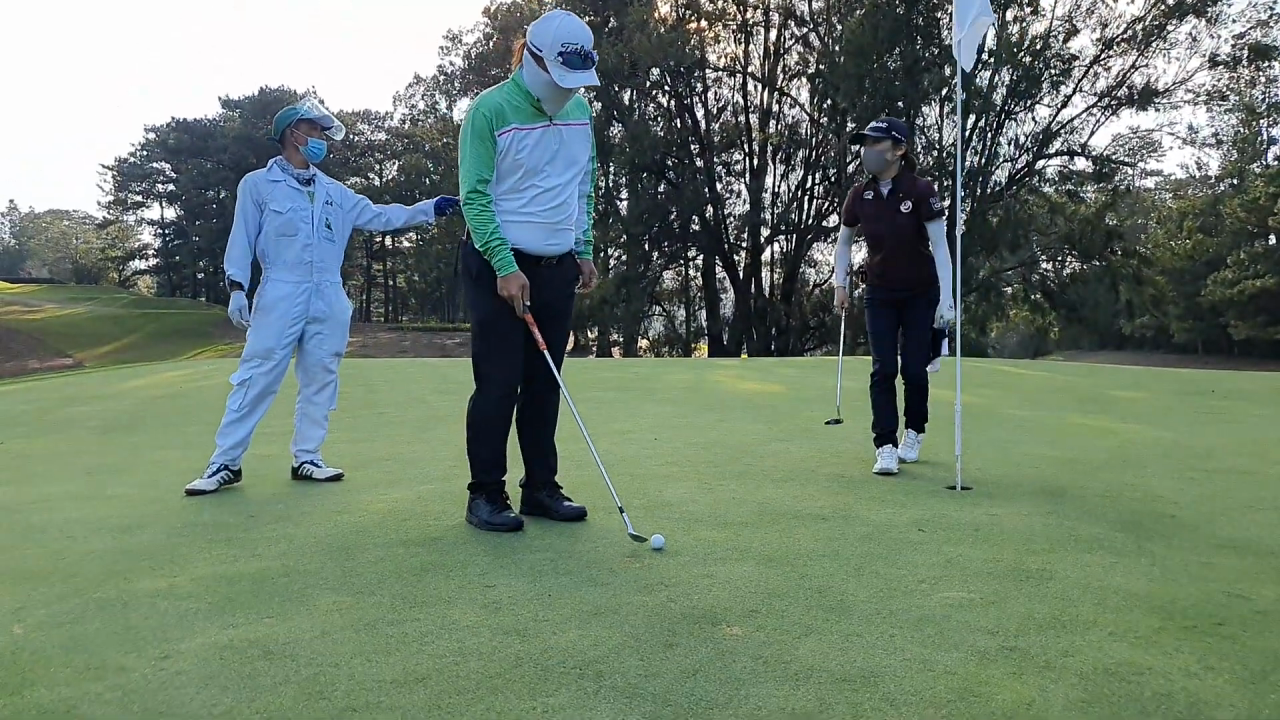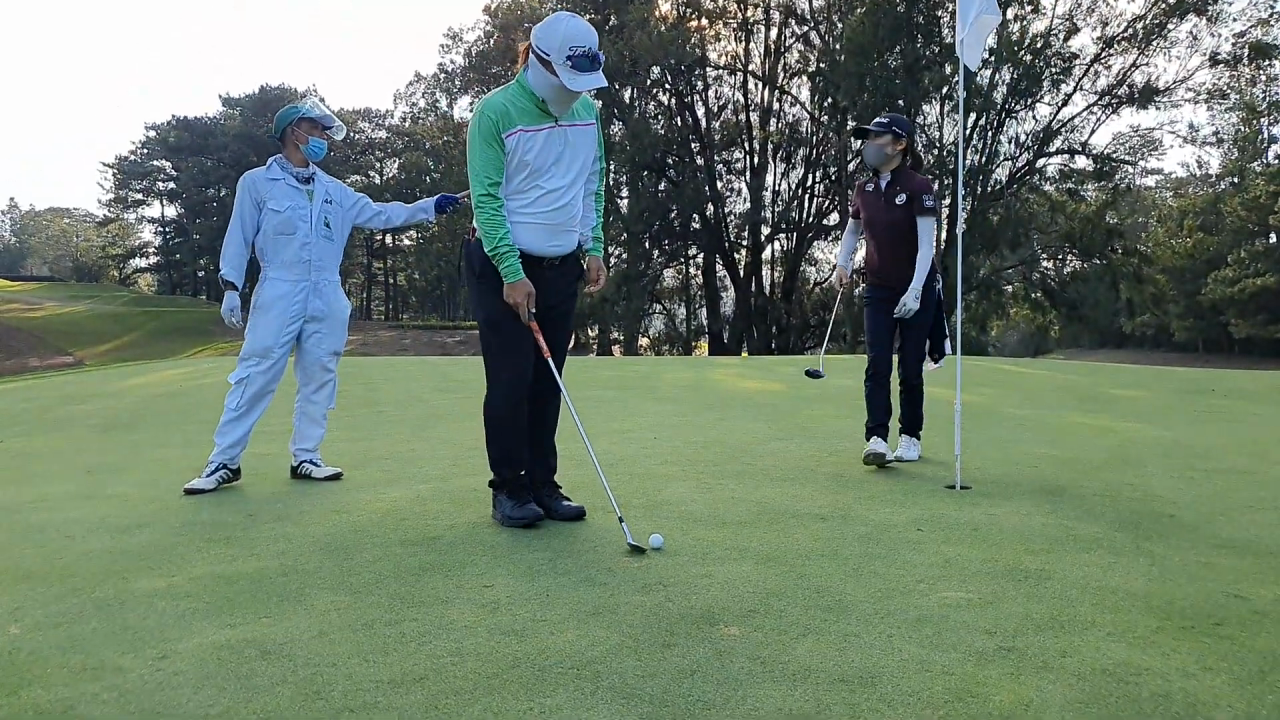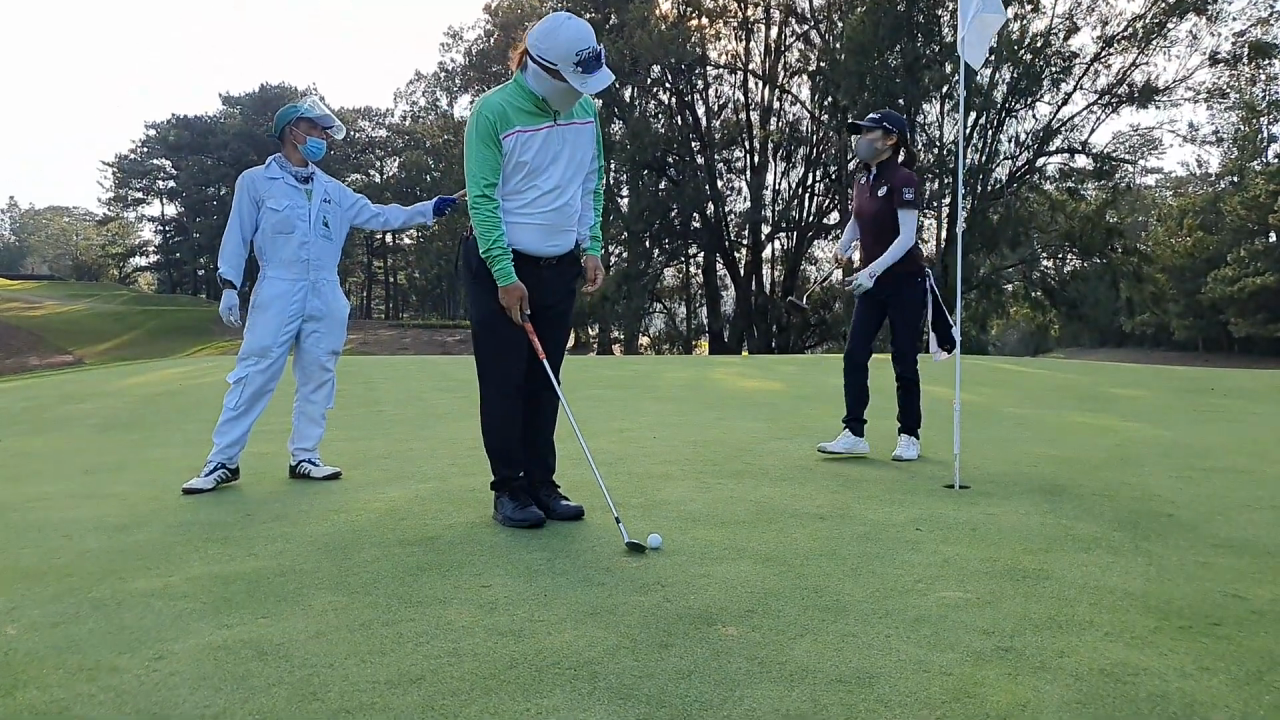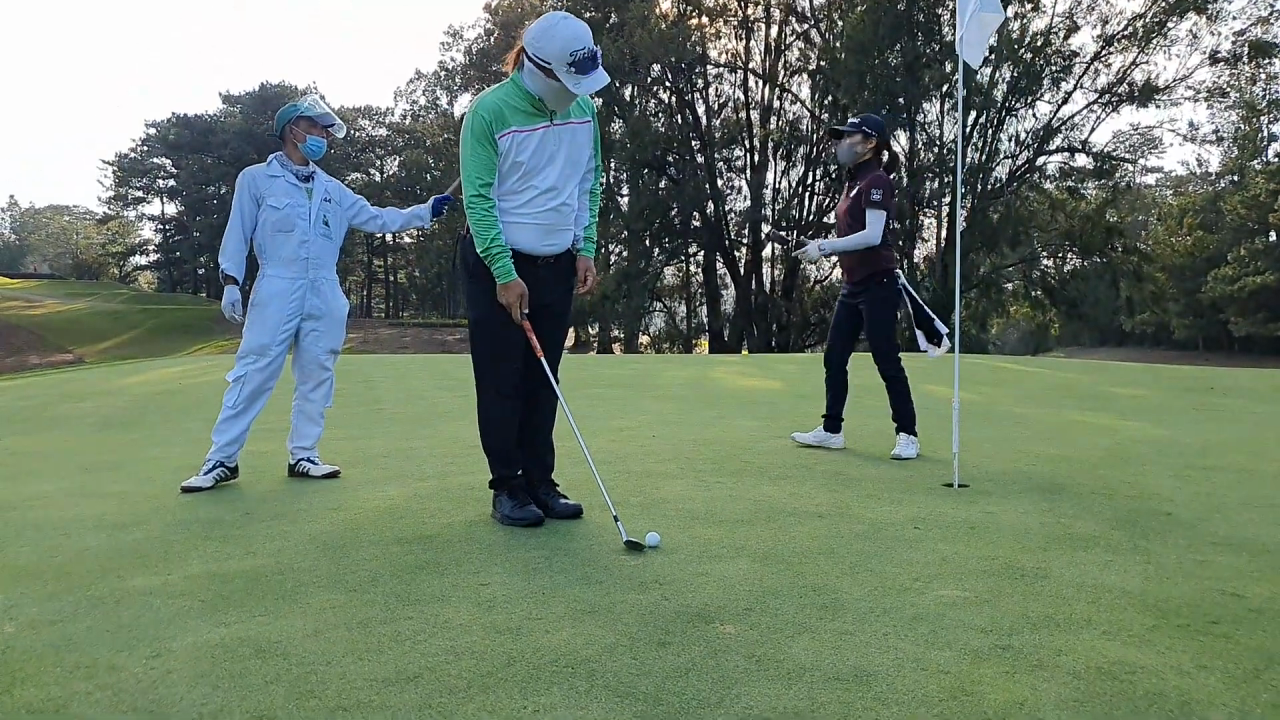
dt=0.2s
person 1, frame 1
left shoulder: (580, 110)
right shoulder: (490, 109)
right elbow: (475, 195)
left wrist: (585, 248)
right wrist: (505, 267)
left hip: (557, 265)
right hip: (498, 265)
left knee: (545, 381)
right knee: (499, 379)
left ankle: (540, 487)
right ankle: (485, 493)
person 1, frame 2
left shoulder: (586, 111)
right shoulder: (496, 111)
left elbow: (592, 185)
right elbow: (486, 198)
left wrist: (593, 247)
right wrist: (512, 273)
left hip: (561, 265)
right hip: (503, 265)
left knee: (547, 381)
right knee: (512, 377)
left ankle: (541, 484)
right ankle: (509, 487)
person 1, frame 3
left shoulder: (584, 109)
right shoulder: (493, 111)
left elbow: (591, 183)
right elbow: (482, 198)
left wrist: (591, 246)
right wrist: (505, 275)
left hip: (559, 264)
right hip: (500, 265)
left knee: (544, 381)
right knee: (503, 380)
left ankle: (540, 483)
right ankle: (509, 489)
person 1, frame 4
left shoulder: (583, 108)
right shoulder: (489, 110)
left elbow: (589, 182)
right elbow: (478, 197)
left wrist: (585, 248)
right wrist: (504, 273)
left hip: (556, 262)
right hip: (498, 263)
left knee: (542, 379)
right knee: (501, 379)
left ankle: (539, 482)
right ankle: (507, 488)
person 2, frame 1
left shoulder: (335, 191)
right shoulder: (258, 183)
left elbow: (380, 217)
right elbow: (241, 239)
left wrist: (429, 209)
right wrist: (237, 288)
left hip: (328, 298)
right hip: (280, 294)
left knee: (321, 379)
right knee: (257, 376)
left ankle: (307, 458)
right ankle: (225, 463)
person 2, frame 2
left shoulder: (334, 189)
right shoulder: (256, 182)
left elbow: (380, 215)
right elbow: (238, 238)
left wrist: (429, 206)
right wrist: (231, 288)
left hip: (327, 296)
right hip: (279, 293)
left knee: (319, 377)
right knee: (255, 374)
left ankle: (305, 457)
right ankle: (223, 462)
person 2, frame 3
left shoulder: (332, 189)
right shoulder: (255, 180)
left elbow: (378, 216)
right elbow: (237, 237)
left wrist: (428, 209)
right wrist: (229, 286)
left hip: (326, 295)
right hip: (277, 292)
left knee: (318, 376)
right knee: (255, 373)
left ankle: (304, 457)
right ankle: (222, 461)
person 2, frame 4
left shoulder: (332, 189)
right shoulder: (255, 178)
left elbow: (376, 219)
right elbow: (237, 234)
left wrist: (425, 211)
right wrist: (231, 282)
left hip: (325, 294)
right hip: (276, 290)
left knee: (317, 374)
right knee: (254, 371)
left ankle: (303, 456)
right ankle: (221, 460)
person 3, frame 1
left shoulder: (921, 191)
right shoulder: (860, 195)
left elbow: (940, 246)
right elbow: (844, 241)
left wrist: (946, 298)
right wrist: (840, 283)
left hip: (920, 293)
right hip: (880, 292)
left knee: (915, 368)
right knee: (883, 369)
left ankle: (914, 433)
right ankle: (886, 446)
person 3, frame 2
left shoulder: (918, 186)
right shoulder: (865, 188)
left elbow: (927, 245)
right elbow: (854, 229)
left wrist: (915, 290)
right wrist: (843, 262)
left hip: (913, 290)
right hip: (878, 290)
left knee: (910, 368)
right knee: (877, 364)
left ankle: (910, 437)
right ankle: (877, 439)
person 3, frame 3
left shoulder: (903, 179)
right shoulder: (862, 180)
left elbow: (907, 237)
left wrist: (873, 269)
right wrist: (843, 246)
left hip: (904, 282)
right hip: (871, 285)
left knee: (904, 361)
right knee: (854, 356)
left ankle: (909, 436)
right ankle: (855, 435)
person 3, frame 4
left shoulder: (876, 181)
right shoulder: (855, 181)
left elbow: (873, 234)
left wrist: (825, 246)
right wrist: (828, 245)
left hip: (877, 283)
right hip: (854, 284)
left knee: (886, 361)
right knee: (834, 356)
left ankle: (906, 433)
right ankle: (831, 430)
